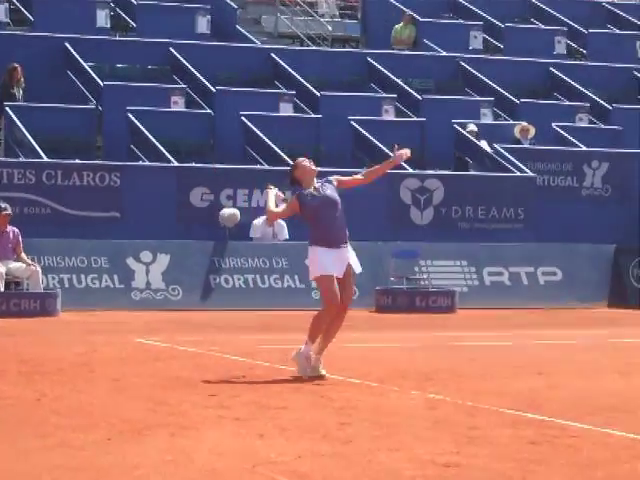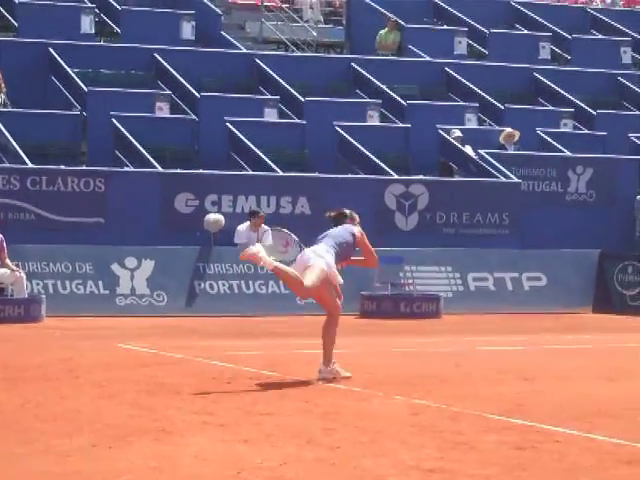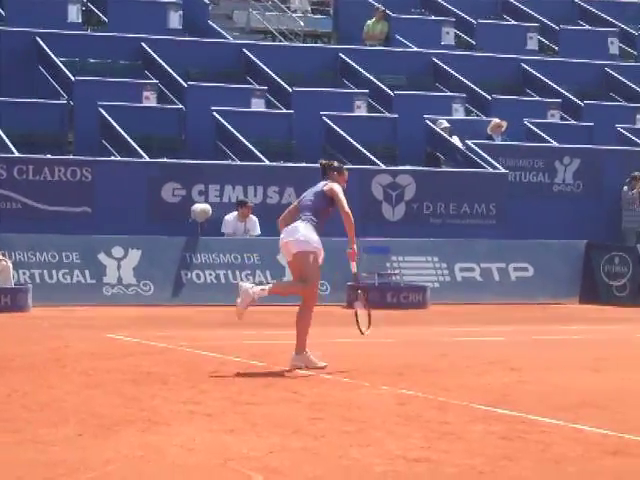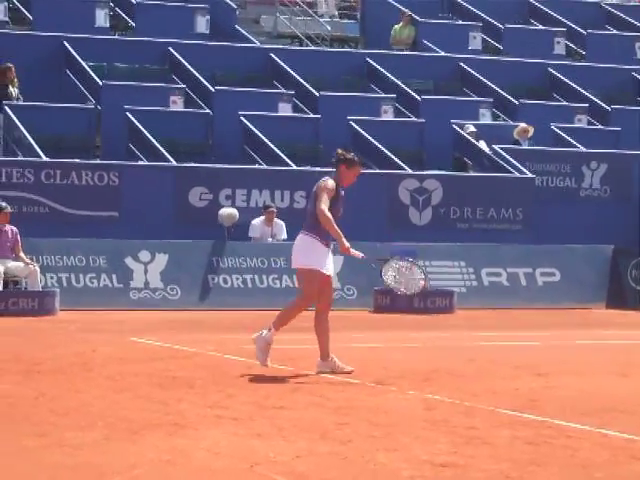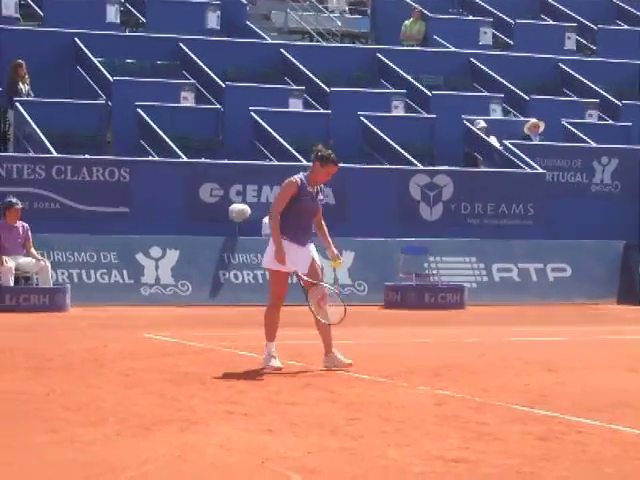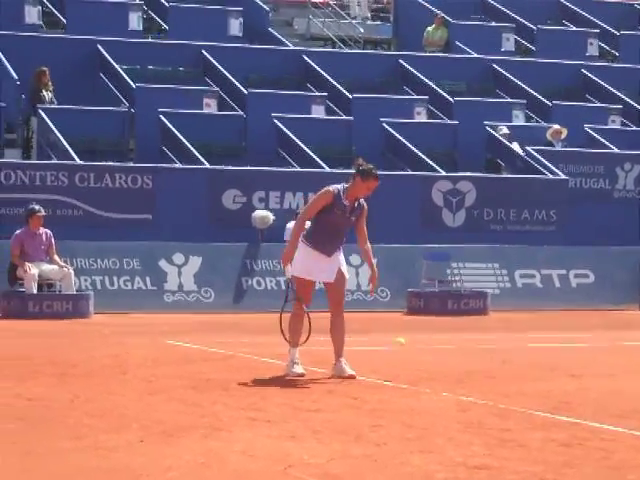
dt=0.5s
person 1, frame 1
left shoulder: (331, 183)
right shoulder: (298, 199)
left elbow: (366, 177)
right elbow: (272, 216)
left wrist: (393, 161)
right wrist: (271, 196)
left hip: (344, 252)
right hip: (322, 252)
left knee: (343, 308)
right knee: (331, 305)
left ankle: (315, 359)
right ankle: (304, 352)
person 1, frame 2
left shoulder: (331, 233)
right shoulder: (356, 231)
right elbow: (373, 262)
right wrist: (348, 261)
left hip: (307, 259)
right hip: (320, 257)
left knee: (335, 310)
right knee: (304, 289)
left ankle: (327, 367)
right ankle: (263, 257)
person 1, frame 3
left shoulder: (310, 193)
right shoulder: (331, 187)
left elbow: (282, 220)
right elbow: (346, 213)
right wrist: (352, 244)
left hip: (291, 236)
right hip: (304, 235)
left knee: (309, 298)
right knee: (310, 288)
left ankle: (300, 354)
right ankle: (255, 291)
person 1, frame 4
left shoulder: (335, 189)
right shoulder: (328, 183)
right elbow: (322, 211)
right wrist: (341, 240)
left hip: (321, 249)
right hip: (311, 246)
left knee: (324, 306)
right knee: (305, 300)
left ankle: (326, 360)
right ankle: (266, 337)
person 1, frame 5
left shoulder: (320, 190)
right shoulder: (294, 183)
right elbow: (274, 213)
left wrist: (330, 247)
right wrist: (279, 246)
left hip: (306, 249)
right hip: (284, 246)
right knee: (276, 301)
left ankle: (330, 353)
right ankle: (269, 353)
person 1, frame 6
left shoulder: (361, 208)
right shoulder: (331, 193)
left elbow: (363, 242)
right elbow: (302, 218)
left wrist: (373, 270)
right wrist: (290, 249)
left hip: (333, 257)
right hip: (309, 252)
left knee: (338, 308)
right knee: (301, 307)
left ankle: (339, 362)
right ankle: (293, 359)
